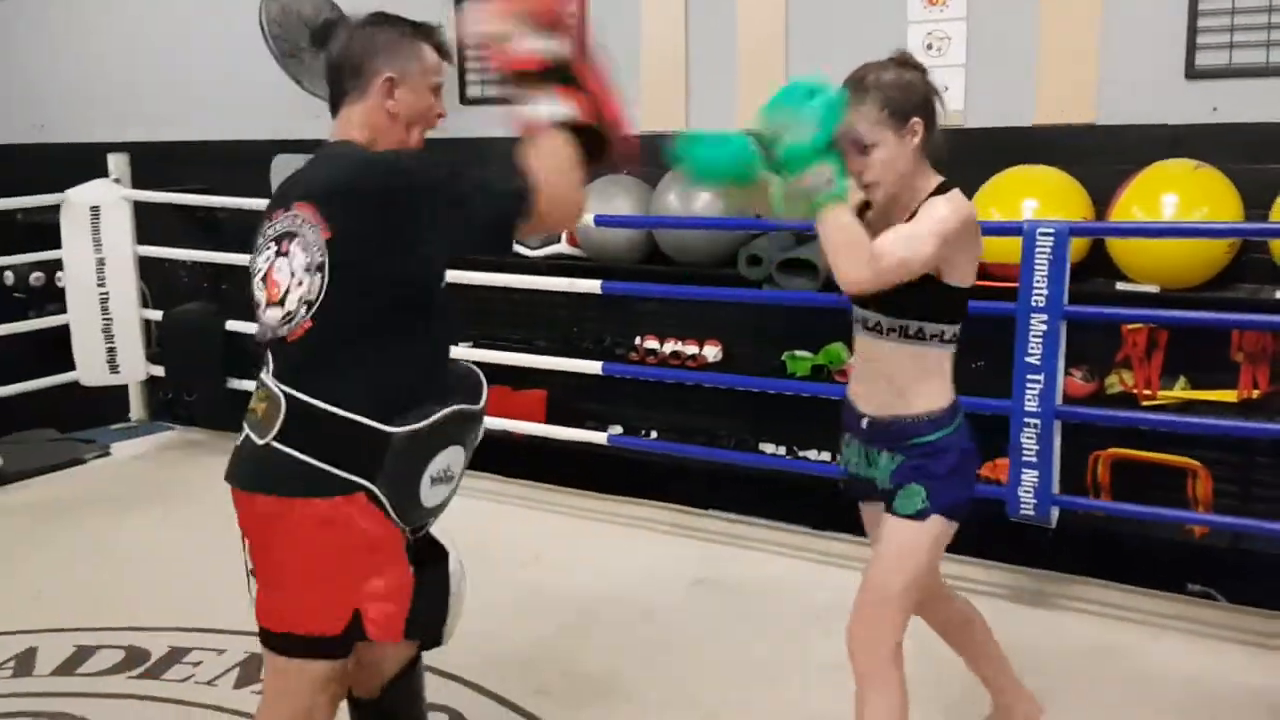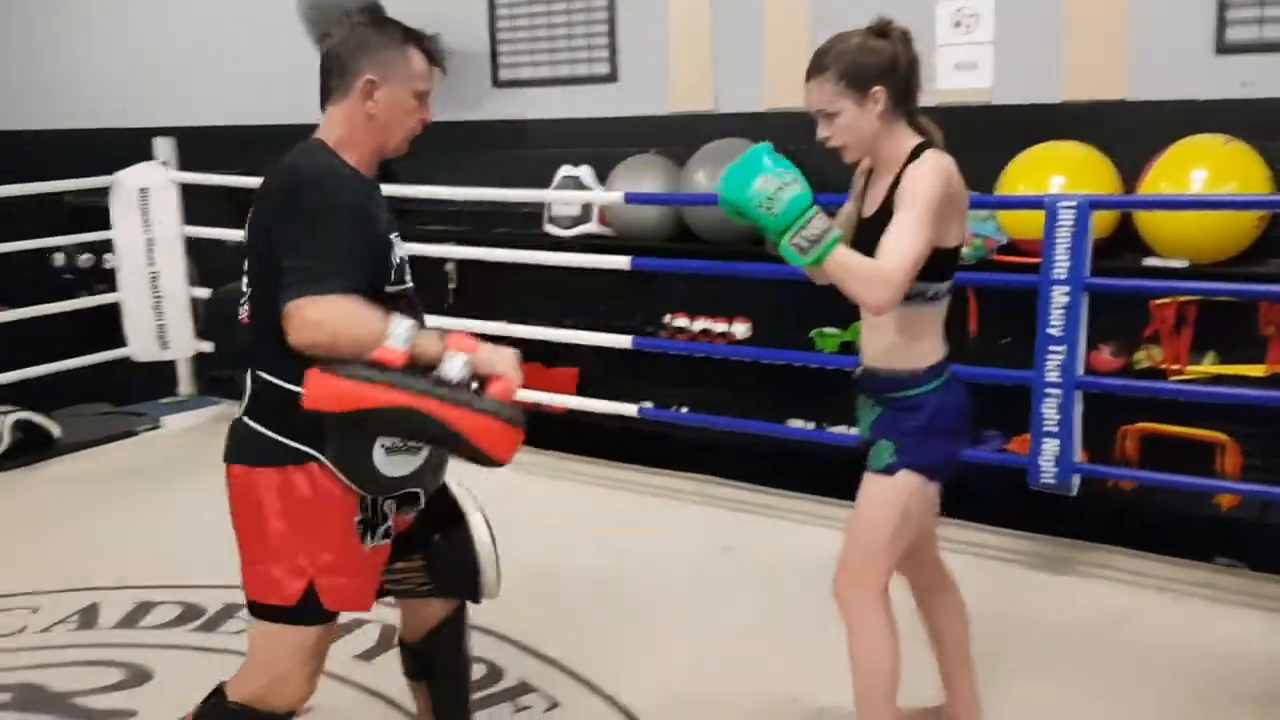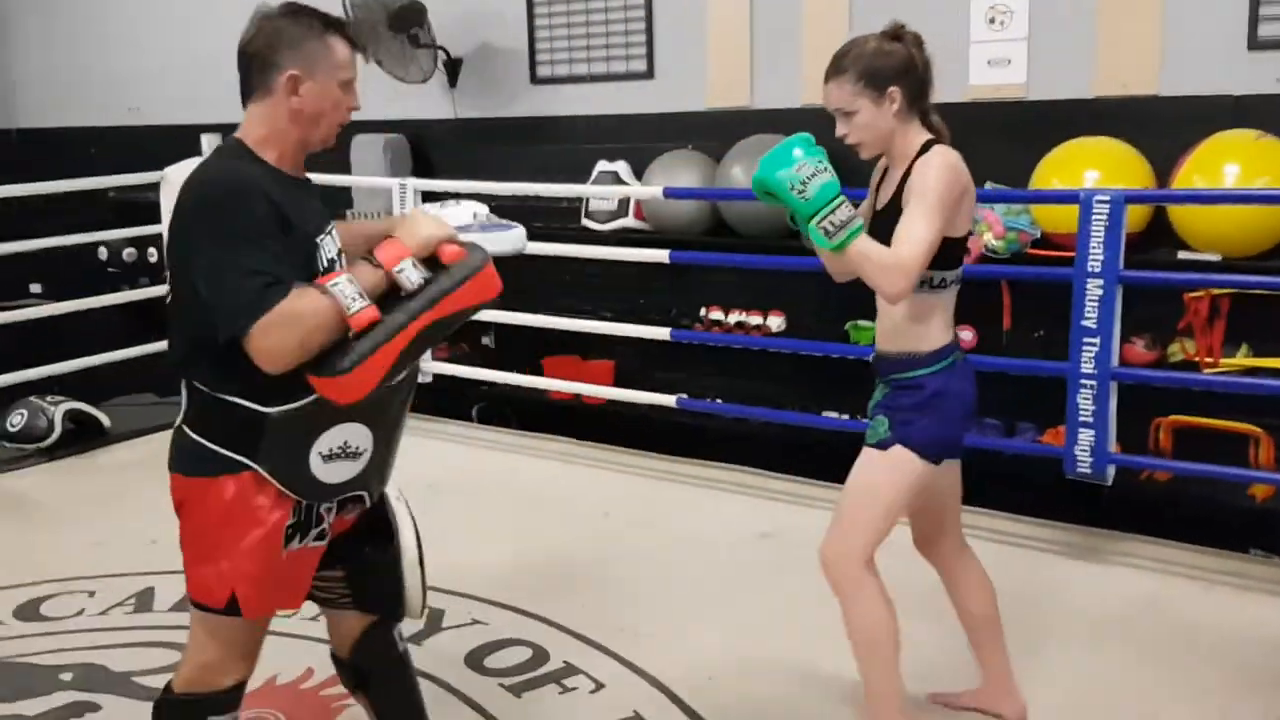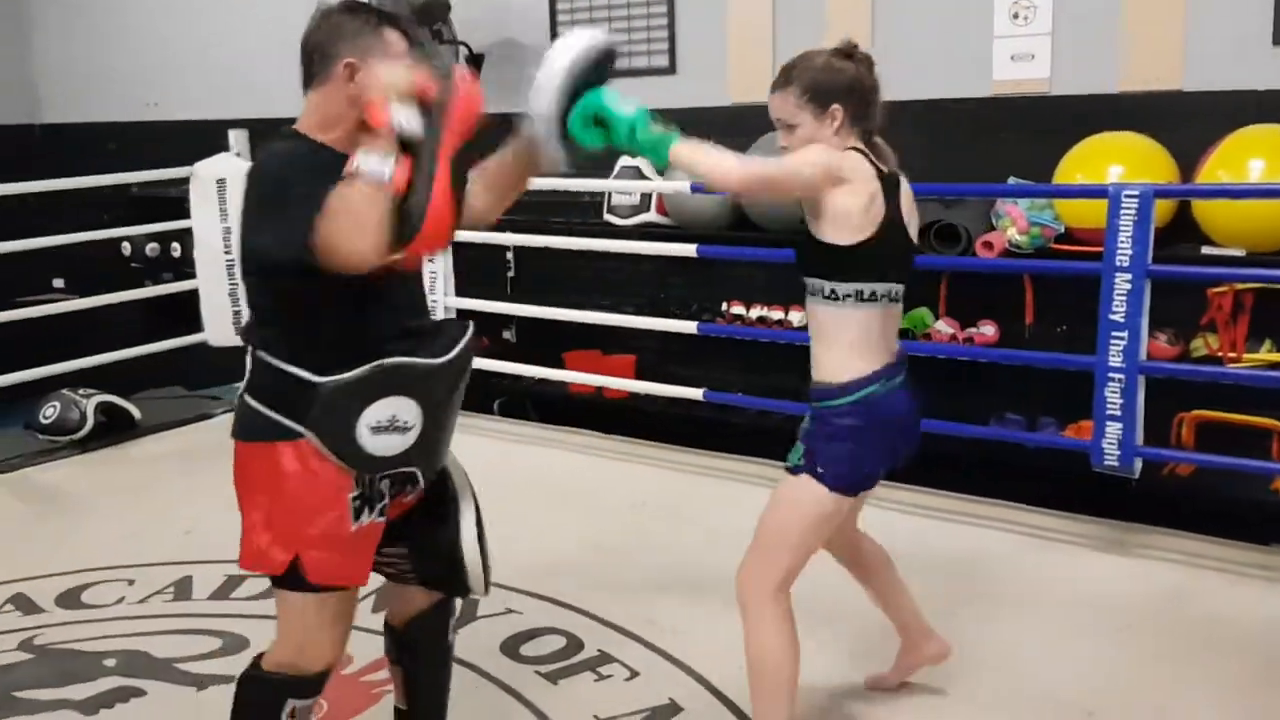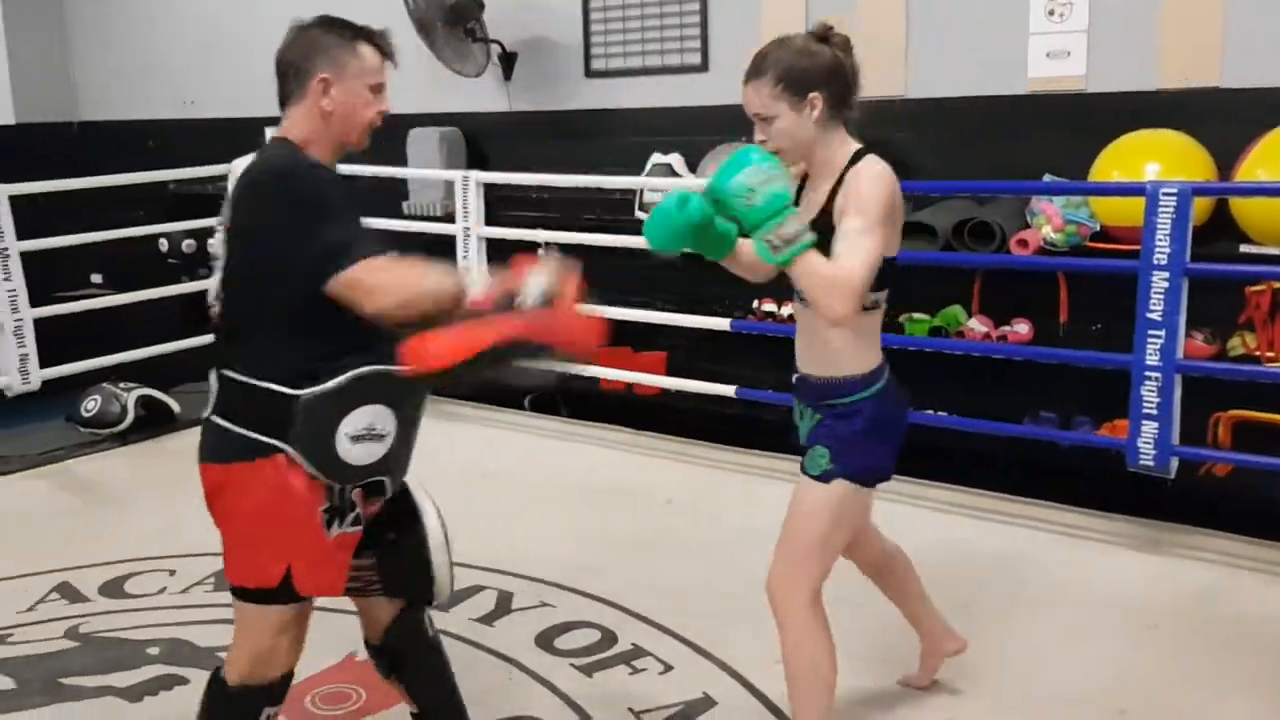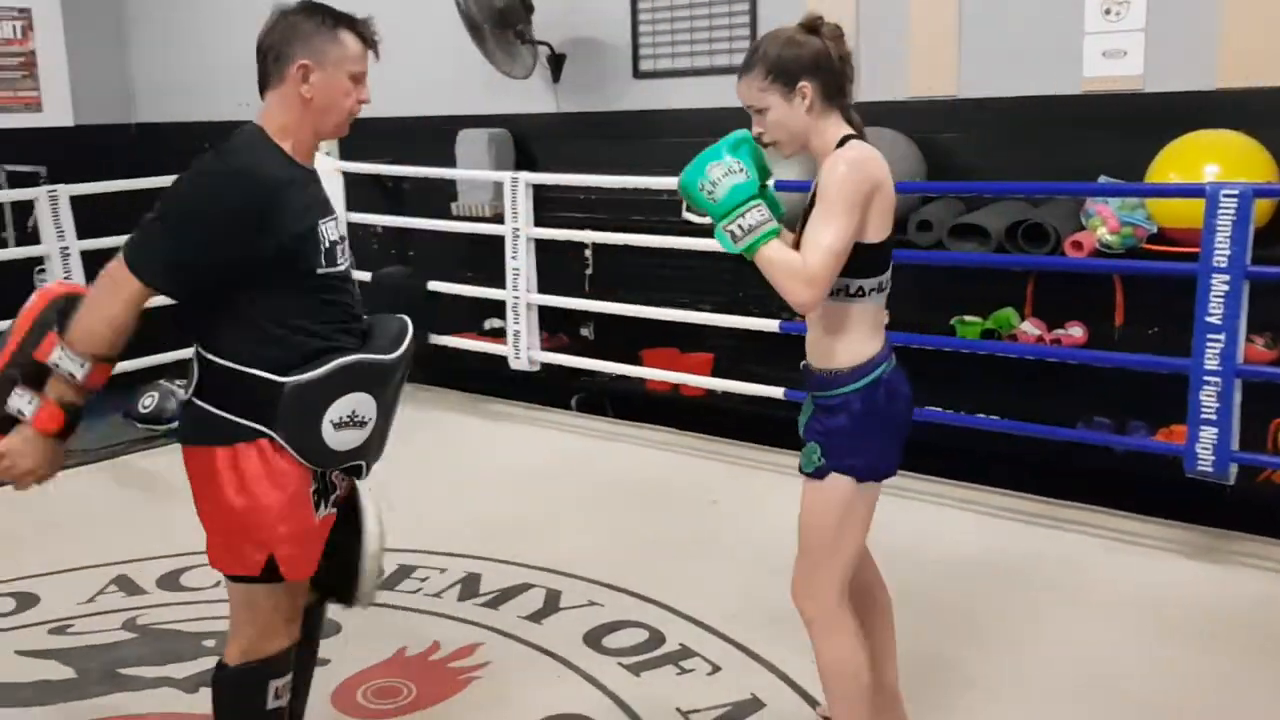
dt=0.4s
person 1, frame 1
left shoulder: (306, 190)
right shoulder: (386, 182)
right elbow: (552, 208)
right wrist: (545, 75)
left hip: (319, 467)
right hip: (327, 485)
left knee: (388, 645)
person 1, frame 2
left shoulder: (340, 183)
right shoulder: (315, 187)
right elbow: (313, 323)
left wrist: (431, 351)
right wrist: (458, 352)
left hip: (353, 455)
right hip: (300, 462)
left knee: (437, 595)
person 1, frame 3
left shoulder: (284, 181)
right shoulder: (225, 195)
right elbow: (276, 341)
left wrist: (396, 230)
right wrist: (392, 261)
left hip: (321, 459)
right hip: (245, 469)
left knee: (365, 612)
right knee: (221, 658)
person 1, frame 4
left shoulder: (386, 158)
right shoulder: (288, 171)
left elbow: (474, 201)
right elbow: (358, 249)
left wrist: (539, 129)
right wrist: (389, 126)
left hip: (392, 432)
right hip: (309, 442)
left knee: (425, 585)
right knee: (310, 644)
person 1, frame 5
left shoulder: (289, 181)
right shoulder: (292, 185)
right elbow: (376, 287)
right wrist: (510, 294)
left hip: (324, 444)
right hip: (274, 453)
left knee: (391, 588)
right knee: (268, 645)
person 1, frame 6
left shoulder: (290, 173)
right shoulder: (233, 178)
right elbow: (121, 289)
left hip: (305, 439)
right hip: (255, 442)
left knee: (305, 598)
right knee: (266, 625)
person 2, frame 1
left shoulder: (949, 214)
right shoulder: (869, 199)
left elbow: (857, 271)
left wrist: (814, 165)
left hip: (925, 449)
right hip: (866, 437)
left knee: (872, 638)
right knee: (921, 593)
person 2, frame 2
left shoulder: (932, 175)
right shoulder: (871, 172)
left elbow: (880, 290)
right elbow: (829, 268)
left wrist: (798, 216)
right wrist: (780, 218)
left hip: (920, 406)
right hip: (885, 396)
left knee: (857, 586)
right knee: (919, 561)
person 2, frame 3
left shoulder: (939, 167)
right shoulder: (890, 167)
left elbow: (896, 279)
right elbow: (845, 268)
left wrist: (824, 204)
right wrist: (806, 204)
left hip: (925, 386)
right hip: (912, 382)
left knee: (844, 558)
right knee: (941, 543)
person 2, frame 4
left shoulder: (836, 168)
right shoulder: (887, 181)
left elbow: (738, 174)
left wrist: (639, 128)
left hip: (854, 418)
right hip: (880, 404)
left knee: (760, 585)
right knee: (832, 532)
right ankle: (919, 640)
person 2, frame 5
left shoulder: (871, 180)
right shoulder: (802, 173)
left elbow: (838, 306)
right elbow: (759, 267)
left wrist: (771, 218)
right wrist: (706, 232)
left hip: (854, 411)
right hip: (819, 400)
left knee: (791, 588)
right knee: (854, 537)
right ankle: (939, 636)
person 2, frame 6
left shoulder: (851, 164)
right shoulder: (842, 163)
left elbow: (807, 289)
right elbow: (804, 267)
left wrist: (739, 212)
right wrist: (760, 205)
left hip: (853, 401)
right hip: (857, 392)
left knee: (818, 593)
right knee: (847, 562)
